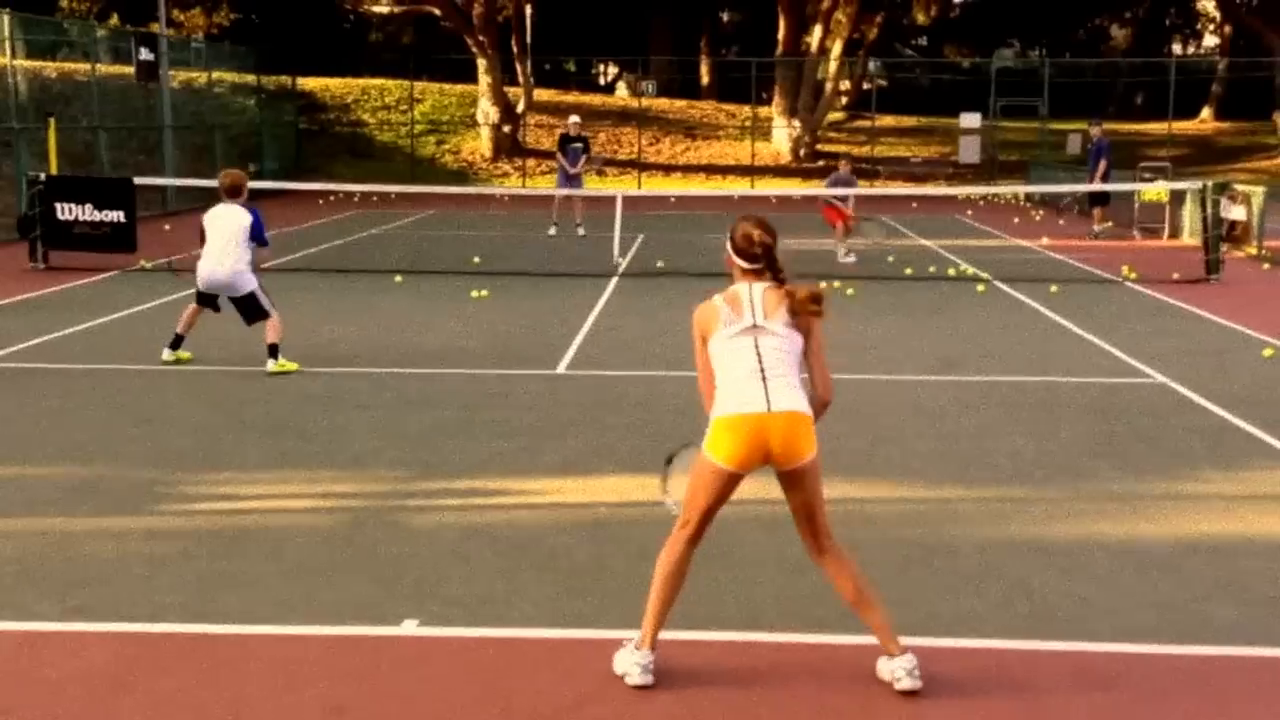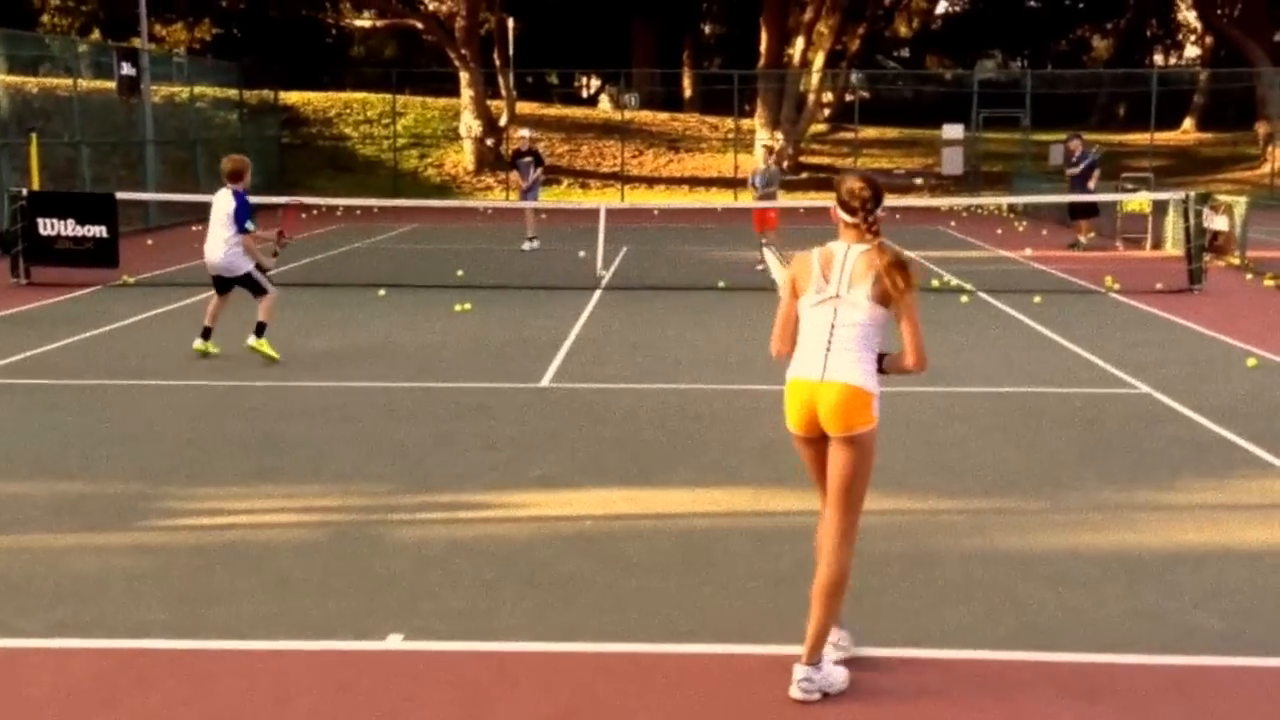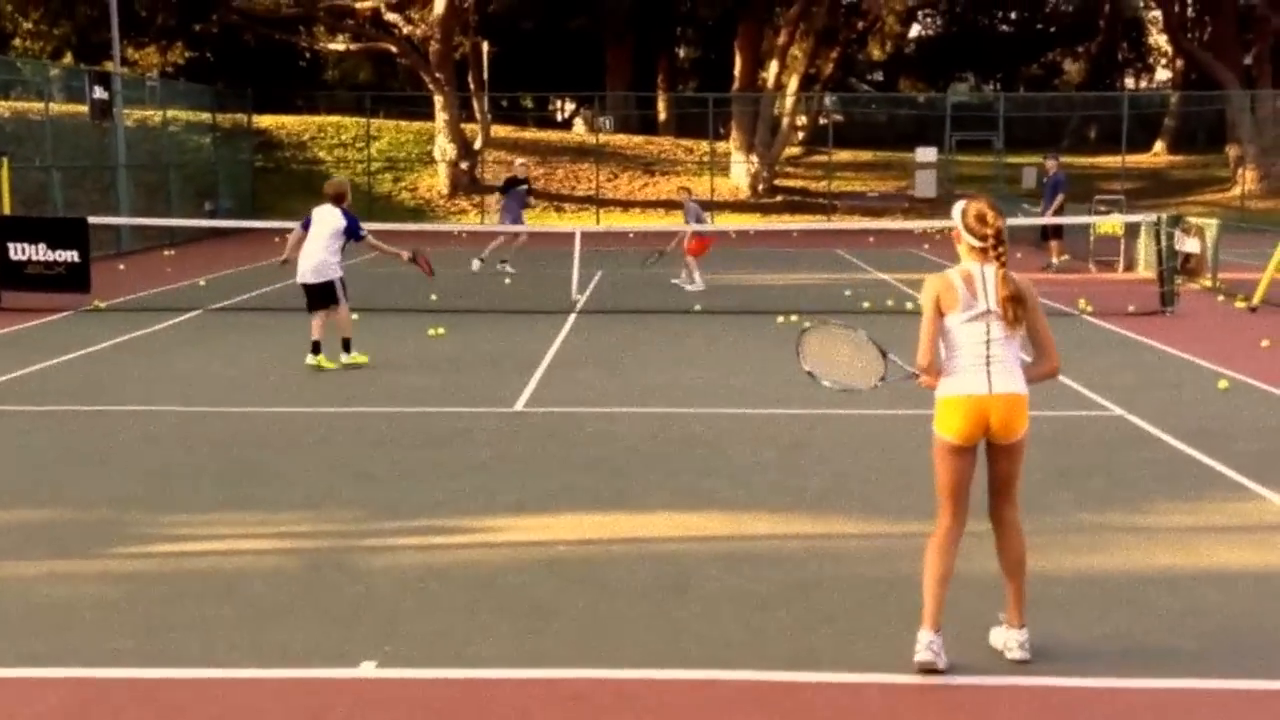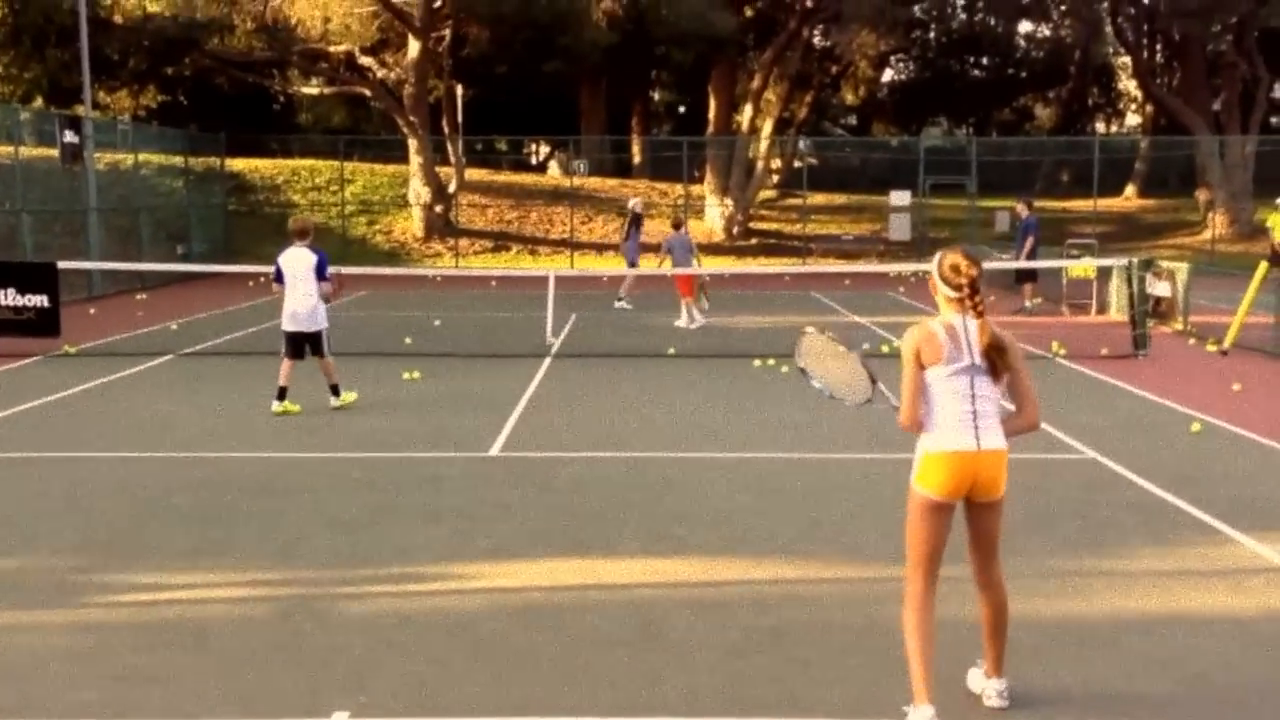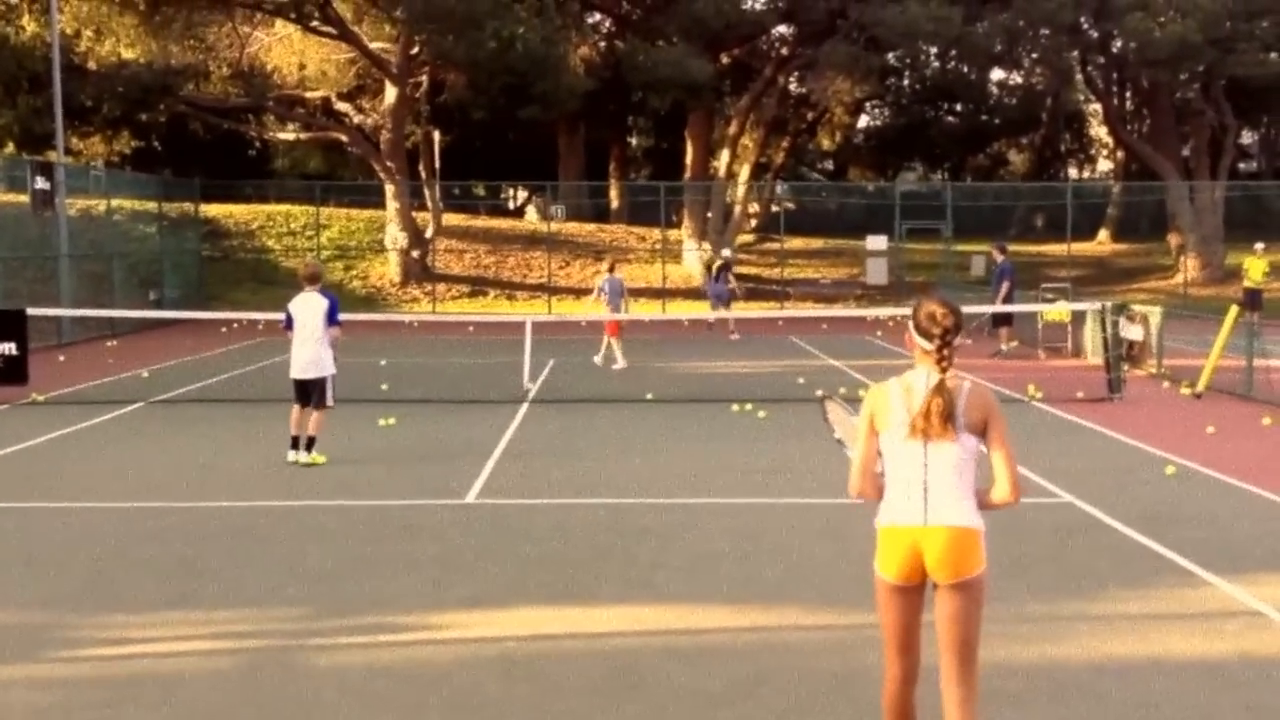
dt=1s
person 1, frame 1
left shoulder: (705, 312)
right shoulder: (798, 305)
right elbow: (824, 393)
left hip: (734, 428)
right hip: (793, 425)
left knee: (684, 535)
right knee: (824, 547)
left ankle: (643, 652)
right ankle: (896, 656)
person 1, frame 2
left shoulder: (803, 264)
right shoulder: (891, 272)
left elbow: (780, 347)
right elbow: (915, 360)
left hip: (800, 393)
right hip: (852, 398)
left knee: (835, 512)
right knee: (840, 530)
left ankle: (830, 629)
right ankle: (810, 665)
person 1, frame 3
left shoulder: (939, 284)
right shoulder: (1019, 288)
left elbow: (925, 360)
right elbow: (1049, 364)
right wrist: (1003, 381)
left hip: (958, 405)
right hip: (1010, 405)
left knee: (948, 522)
right knee: (1005, 514)
left ankle: (929, 633)
right ankle: (1015, 629)
person 1, frame 4
left shoulder: (920, 336)
right shoulder: (1000, 340)
left elbow: (908, 418)
right elbow: (1029, 418)
right wrist: (981, 432)
left hip: (939, 464)
right hip: (991, 462)
left knee: (918, 588)
right knee: (987, 573)
right ankle: (994, 682)
person 1, frame 5
left shoulder: (879, 397)
right shoulder: (979, 400)
left elbow: (860, 487)
right elbow: (1008, 490)
left hip: (897, 539)
right hip: (959, 540)
left knee: (900, 670)
right knee: (959, 683)
person 2, frame 1
left shoulder: (209, 215)
right shoulder: (250, 215)
right elbow: (262, 251)
right wrist: (251, 264)
left hip: (207, 273)
right hip: (238, 275)
left knee: (199, 305)
right knee: (271, 317)
left ankle: (172, 350)
right ankle: (274, 360)
person 2, frame 2
left shoulder: (221, 195)
right shoulder: (241, 201)
right elbow: (247, 239)
left wrist: (267, 236)
right wrist: (263, 260)
left hip: (213, 256)
right hip: (232, 257)
left knee: (221, 295)
right knee: (269, 293)
left ankle: (203, 341)
right ankle: (257, 338)
person 2, frame 3
left shoulder: (317, 211)
right shoulder: (347, 219)
left elbow: (298, 233)
right elbow: (371, 243)
left wrist: (288, 254)
right wrist: (399, 253)
left hip: (305, 268)
right hip: (325, 268)
left knee: (319, 311)
right knee: (340, 308)
left ankle: (315, 354)
right ankle: (347, 353)
person 2, frame 4
left shoulder: (282, 257)
right shoulder: (317, 256)
left elbow: (277, 288)
right elbow: (326, 288)
right wrist: (328, 297)
left hip: (291, 314)
right hip: (313, 314)
left knee: (289, 357)
right knee: (323, 356)
left ankle: (280, 401)
right ankle: (337, 396)
person 2, frame 5
left shoulder: (293, 303)
right shoulder: (328, 300)
left elbow: (291, 334)
right elbow: (335, 333)
right wrist: (332, 351)
left hip: (298, 362)
right hip: (321, 361)
left knee: (300, 405)
right knee: (321, 407)
left ankle: (294, 450)
right ankle: (307, 452)
